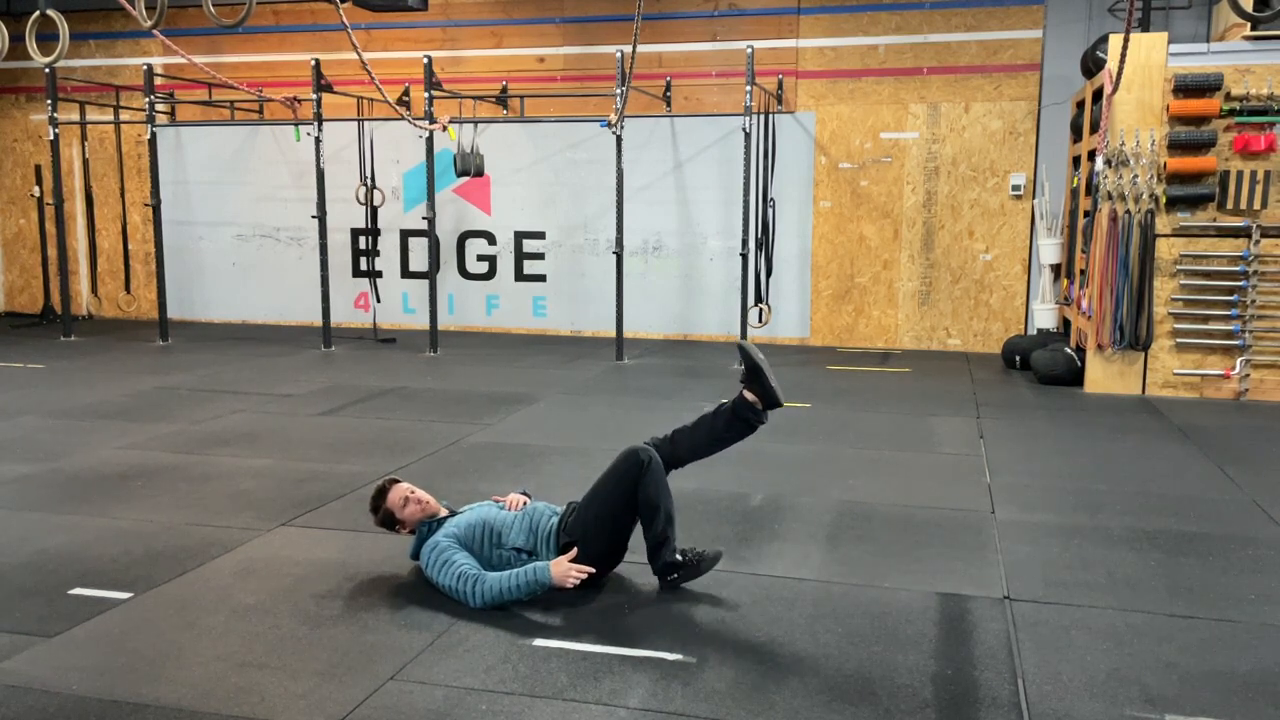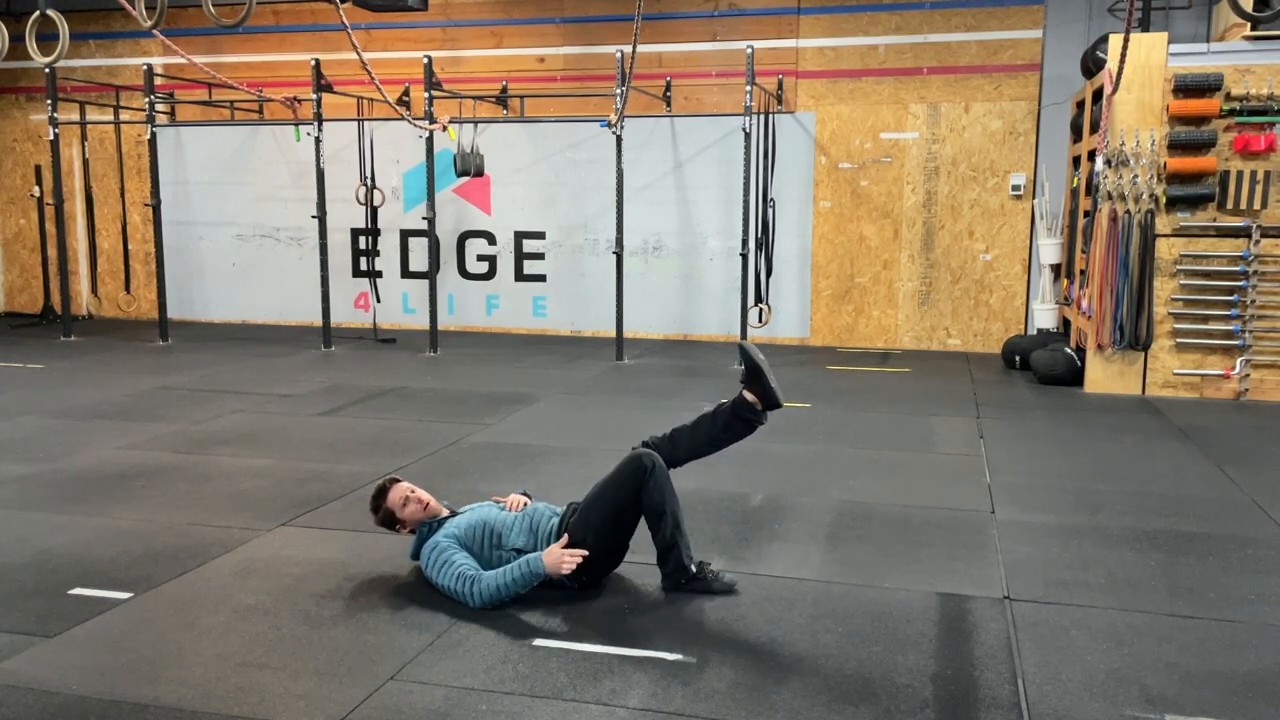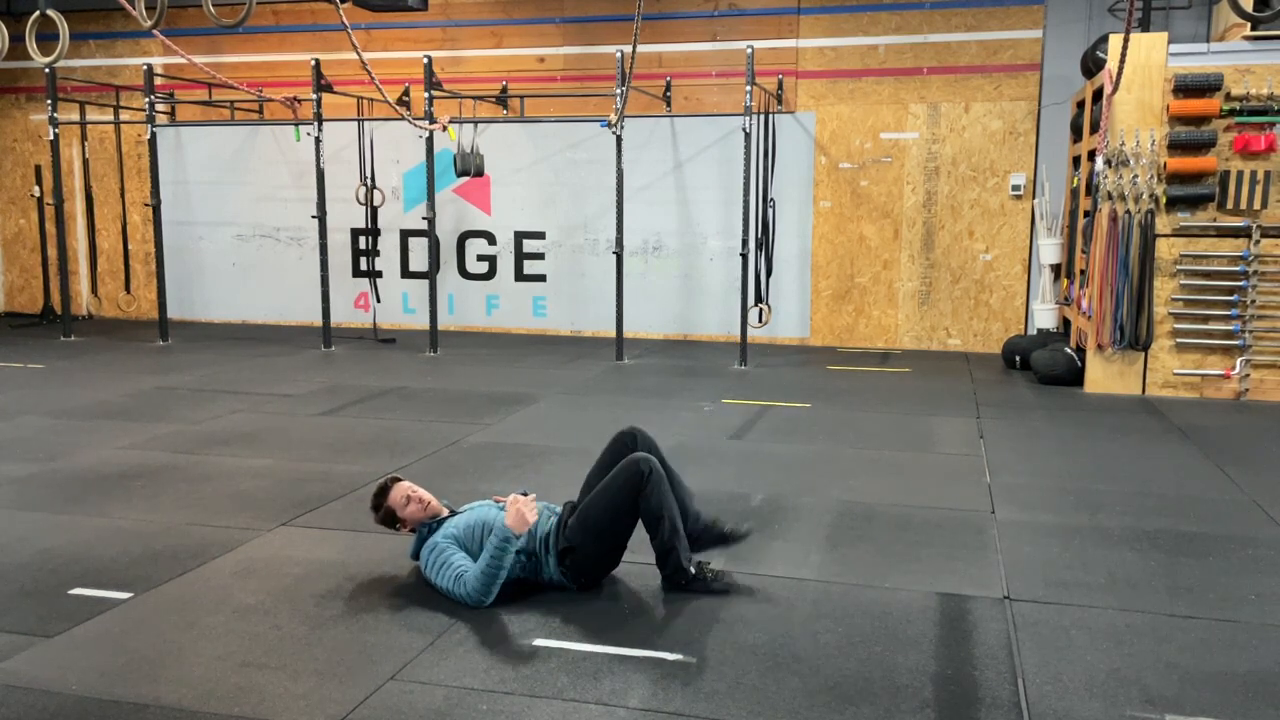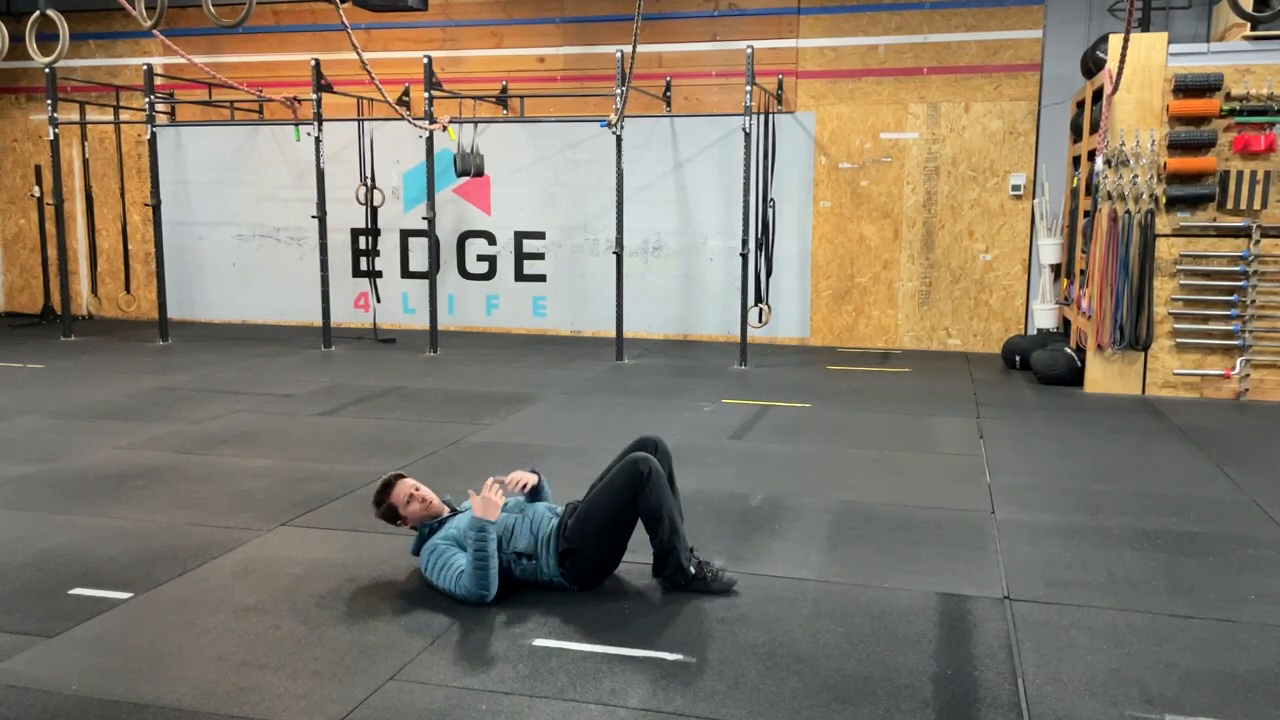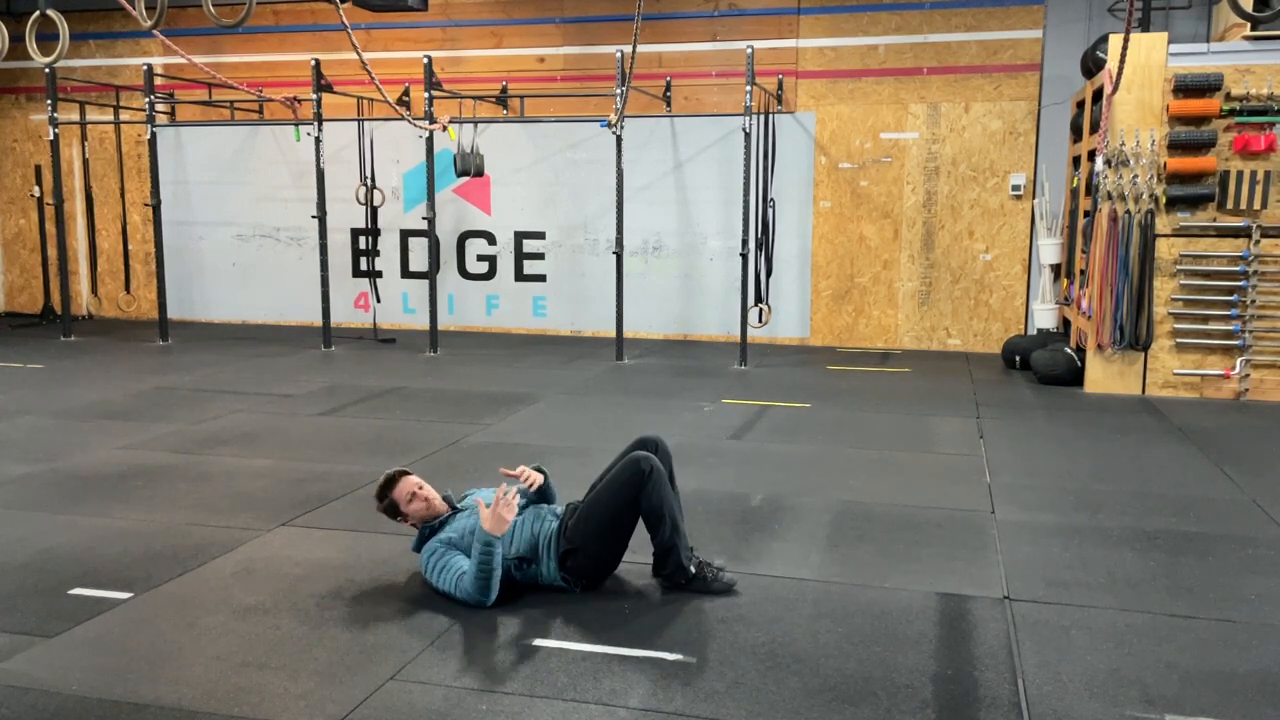
dt=0.4s
person 1, frame 1
left shoulder: (466, 514)
right shoulder: (437, 550)
right elbow: (478, 589)
left wrist: (518, 496)
right wrist: (545, 574)
left hip: (569, 522)
right hip: (576, 551)
left knee: (656, 452)
right knee: (639, 460)
left ankle: (750, 403)
right ankle: (669, 565)
person 1, frame 2
left shoulder: (464, 515)
right shoulder: (436, 551)
right elbow: (479, 591)
left wrist: (519, 497)
right wrist: (540, 564)
left hip: (569, 525)
right hip: (578, 559)
left knee: (649, 453)
right knee: (644, 465)
left ankle: (750, 405)
right ankle: (681, 574)
person 1, frame 3
left shoulder: (466, 512)
right shoulder: (437, 552)
right elbow: (477, 592)
left wrist: (522, 503)
right wrist: (509, 532)
left hip: (568, 522)
right hip: (572, 557)
left knee: (630, 441)
right knee: (642, 467)
left ankle: (696, 531)
right ankle: (680, 572)
person 1, frame 4
left shoulder: (467, 506)
right shoulder: (435, 550)
left elbow: (535, 506)
right elbow: (480, 590)
left wrist: (531, 479)
right wrist: (482, 523)
left hip: (569, 523)
right hip: (573, 557)
left knee: (650, 447)
right knee: (641, 468)
left ankle: (677, 555)
right ankle: (680, 572)
person 1, frame 5
left shoulder: (472, 497)
right shoulder: (435, 552)
left elbow: (542, 501)
right elbow: (480, 594)
left wrist: (538, 475)
right wrist: (490, 534)
left hip: (569, 523)
right hip: (574, 558)
left knee: (649, 447)
right knee: (643, 466)
left ankle: (678, 555)
right ankle: (681, 572)
